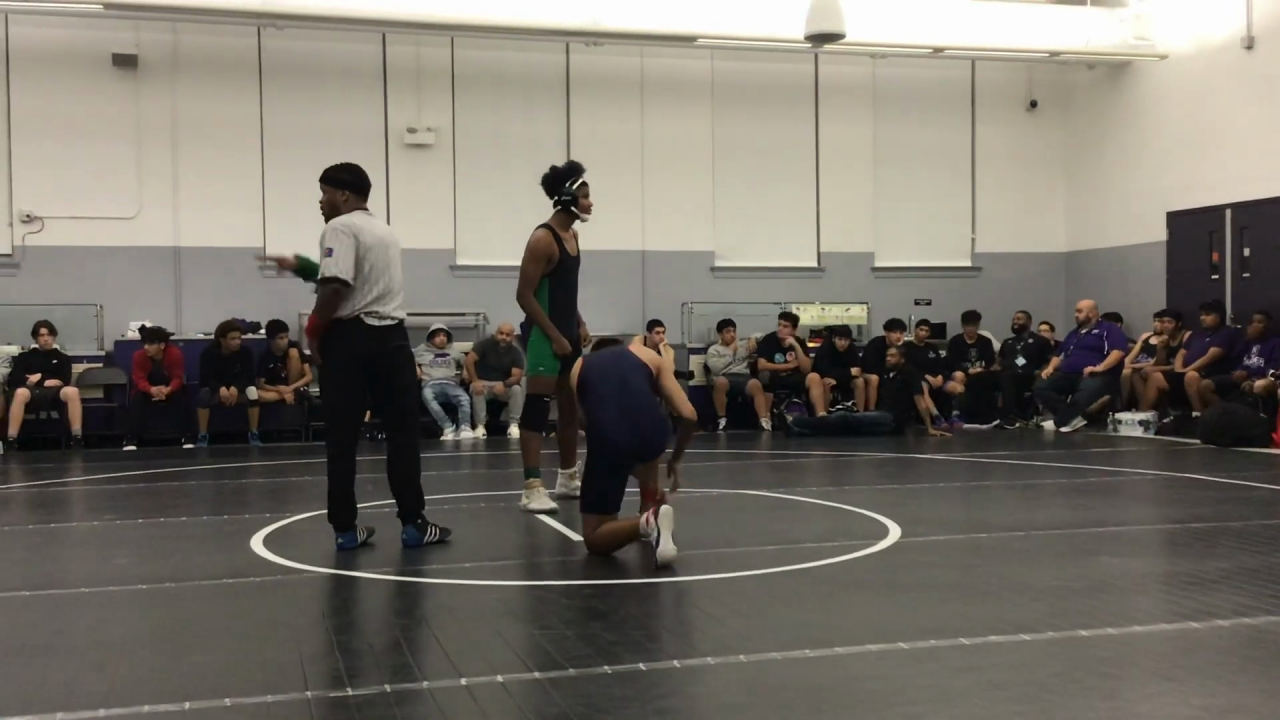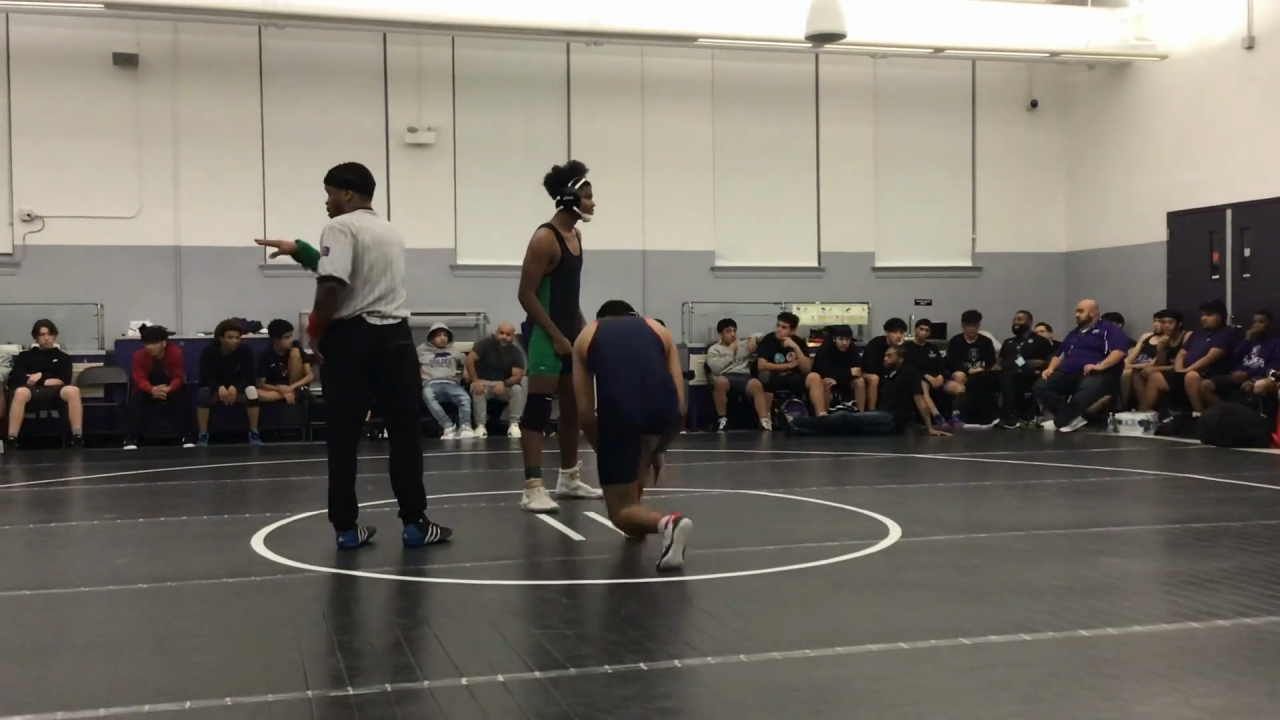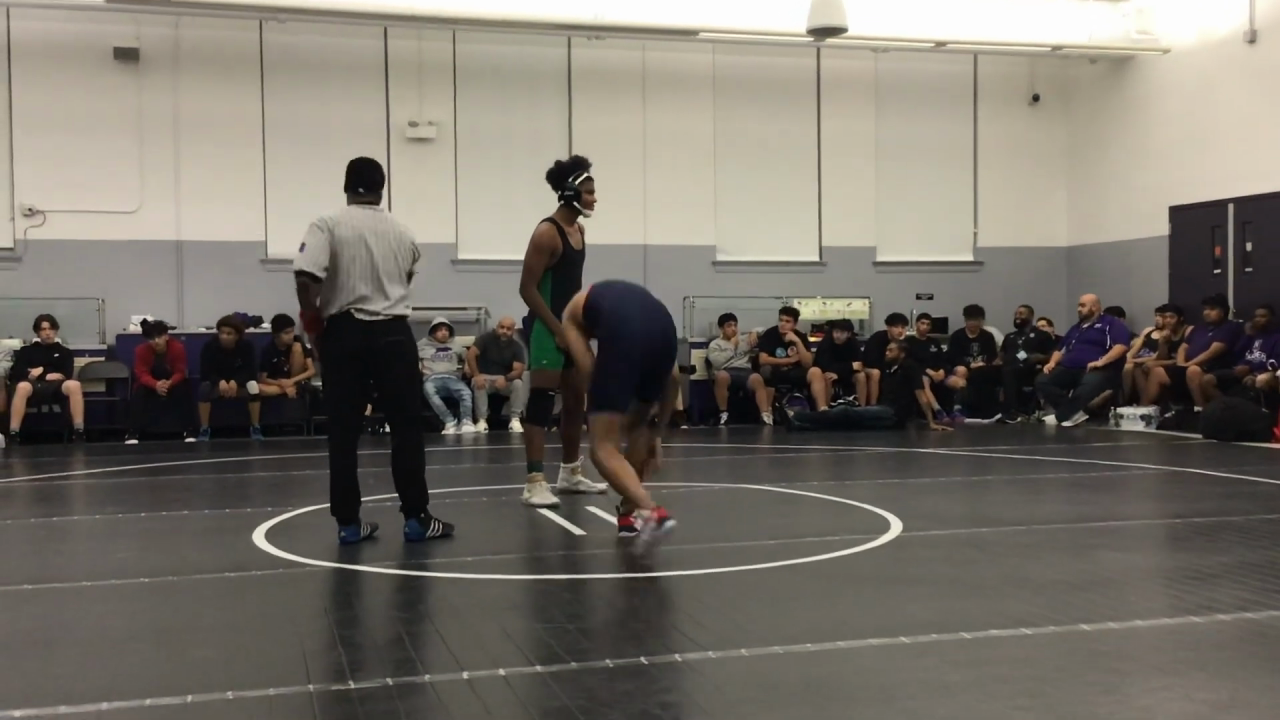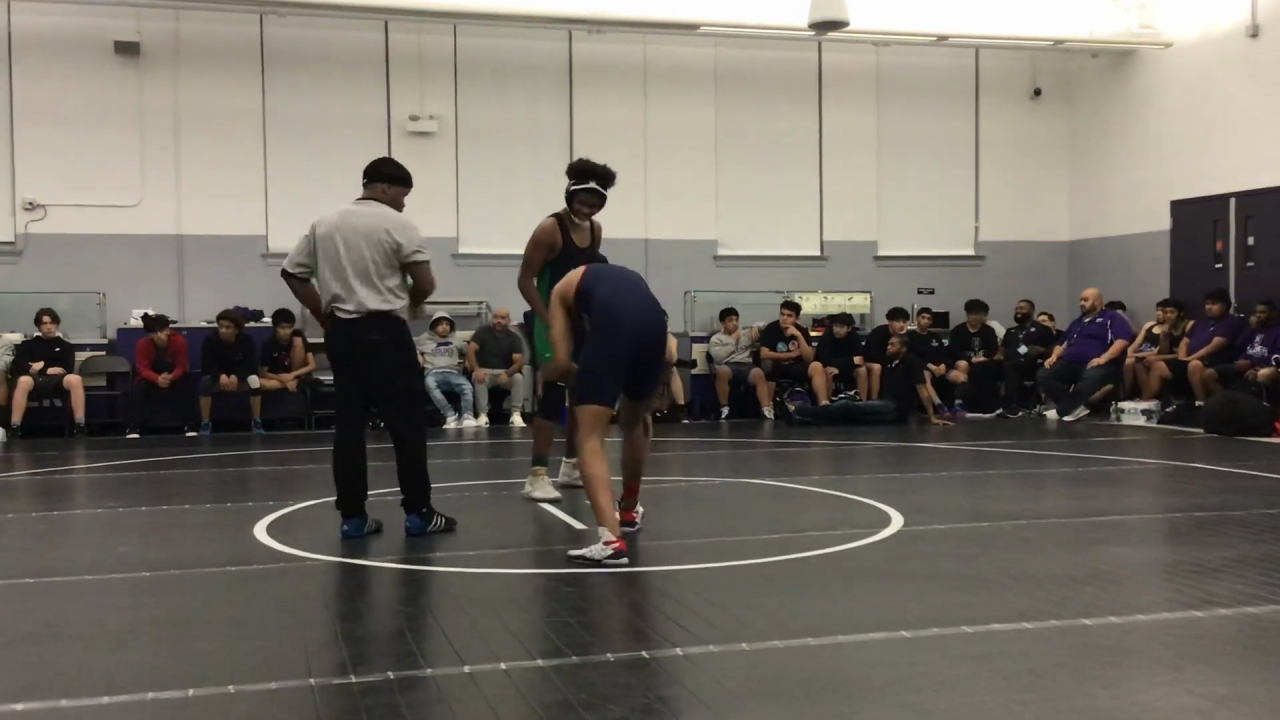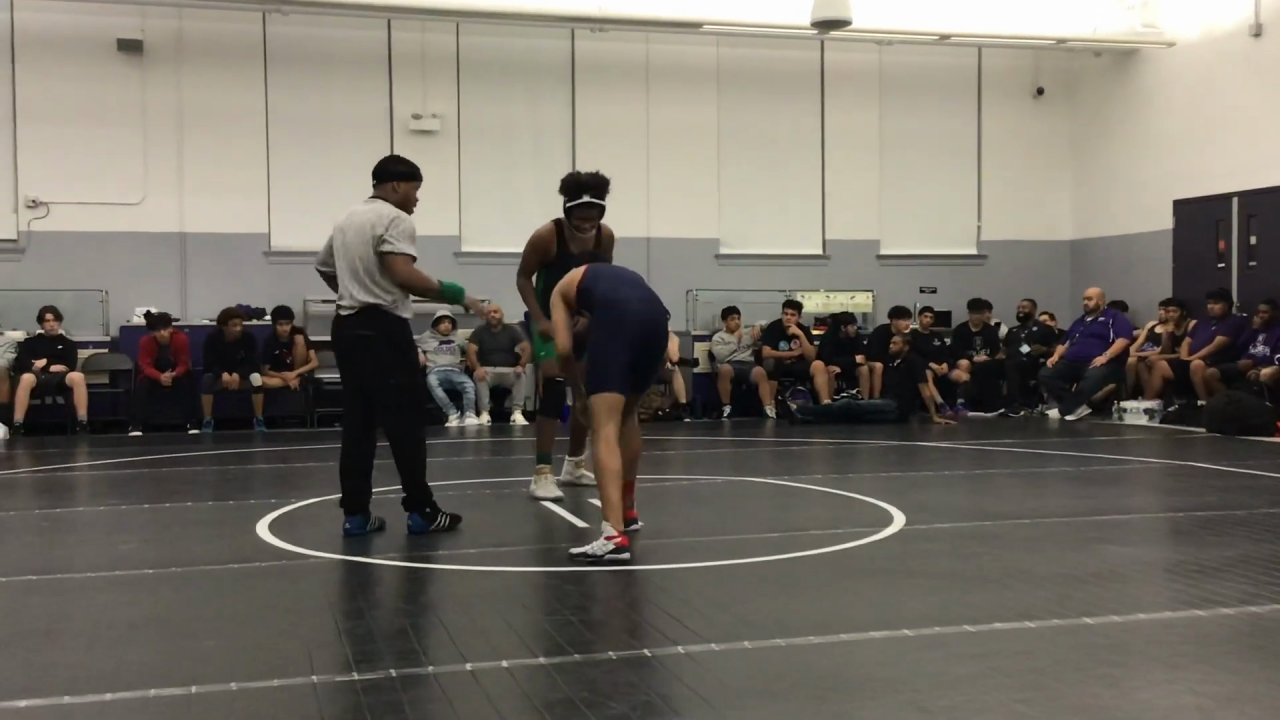
dt=0.3s
person 1, frame 1
left shoulder: (341, 227)
right shoulder: (386, 232)
left elbow: (337, 284)
left wrist: (315, 327)
right wrist: (300, 265)
left hip: (348, 339)
right hip: (392, 338)
left knee: (342, 438)
right knee: (402, 432)
left ankle: (345, 528)
right ankle: (413, 523)
person 1, frame 2
left shoulder: (342, 227)
right shoulder: (390, 232)
left elbow: (333, 283)
left wrist: (316, 326)
right wrist: (299, 249)
left hip: (350, 337)
right hip: (395, 337)
left knee: (343, 437)
right knee: (404, 432)
left ankle: (346, 527)
right ankle: (414, 522)
person 1, frame 3
left shoulder: (328, 224)
right shoulder: (402, 231)
left elbow: (306, 278)
left wrist: (312, 320)
left hip: (344, 333)
right hip: (394, 334)
left knee: (343, 432)
right knee: (406, 427)
left ankle: (348, 522)
right ankle: (416, 518)
person 1, frame 4
left shoulder: (325, 223)
right shoulder: (398, 225)
left elbow: (292, 272)
right elbow: (424, 285)
left wrist: (320, 310)
right wrist: (412, 300)
left hip: (342, 331)
right hip: (383, 331)
left knee: (349, 424)
right knee: (406, 424)
left ankle: (353, 516)
right ankle: (419, 512)
person 1, frame 5
left shoulder: (347, 221)
right shoulder: (394, 219)
left elbow: (325, 269)
right elbow: (403, 276)
right wrist: (457, 295)
left hip: (347, 326)
right hip: (383, 328)
left knee: (358, 422)
right knee: (405, 421)
left ankle: (355, 513)
right ankle: (420, 510)
person 2, frame 1
left shoulder: (573, 235)
right shoulder: (543, 239)
right elbow: (525, 295)
left wrist: (579, 324)
right wrist: (554, 336)
left hip: (568, 332)
right hip: (545, 335)
left knee: (571, 407)
right knee: (537, 407)
left ankle: (568, 477)
right ankle: (532, 488)
person 2, frame 2
left shoulder: (575, 236)
right shoulder: (544, 239)
right elbow: (526, 294)
left wrist: (582, 324)
right wrist: (555, 336)
left hip: (570, 332)
right hip: (547, 335)
left knee: (573, 407)
right knee: (539, 407)
left ankle: (569, 478)
right ankle: (533, 488)
person 2, frame 3
left shoulder: (579, 230)
right shoulder: (546, 233)
right elbow: (527, 288)
right wrist: (557, 329)
right hip: (548, 329)
left knee: (576, 401)
right knee: (542, 402)
left ankle: (570, 473)
right ankle: (534, 483)
person 2, frame 4
left shoulder: (594, 230)
right shoulder: (549, 230)
right elbow: (526, 280)
right wrist: (548, 321)
right hip: (552, 322)
right knee: (553, 395)
left ankle: (571, 467)
right ankle: (537, 477)
person 2, frame 5
left shoulder: (605, 237)
right shoulder: (546, 235)
right elbow: (523, 278)
left wrist: (590, 314)
right wrist: (538, 319)
left hip: (582, 321)
right hip: (550, 320)
right knee: (554, 390)
left ankle: (574, 466)
right ankle: (542, 474)
person 3, frame 1
left shoulder: (580, 367)
right shoulder: (648, 355)
right elbow: (688, 415)
right wrist: (675, 460)
left hip: (609, 439)
right hip: (653, 431)
left knee: (595, 540)
left ankle: (647, 522)
right ankle: (651, 513)
person 3, frame 2
left shoulder: (587, 335)
right shoulder: (656, 329)
left elbow: (586, 415)
left wrist: (605, 455)
right wrist: (657, 450)
left hip: (620, 404)
right hip: (662, 404)
left knee: (621, 509)
right knee: (638, 438)
left ankle: (667, 521)
person 3, frame 3
left shoulder: (574, 309)
right shoulder: (639, 294)
left elbow: (589, 370)
right elbow: (672, 376)
right wrist: (656, 432)
left hip: (622, 334)
right hip: (664, 330)
left knee: (603, 449)
right knee: (637, 424)
left ankle: (651, 512)
right ankle: (630, 512)
person 3, frame 4
left shoulder: (567, 285)
right shoulder: (632, 278)
left elbow: (562, 364)
right elbow: (668, 359)
right wrist: (646, 407)
left hip: (612, 326)
right hip: (654, 325)
left knee: (590, 439)
right knee: (634, 422)
left ankle: (612, 540)
right ankle: (629, 510)
person 3, frame 5
left shoulder: (566, 285)
right shoulder: (629, 276)
left elbow: (564, 350)
left wrist: (583, 385)
left hip: (615, 319)
right hip: (655, 316)
left knee: (605, 430)
right knee: (627, 415)
left ankle: (614, 535)
right ankle: (627, 511)
